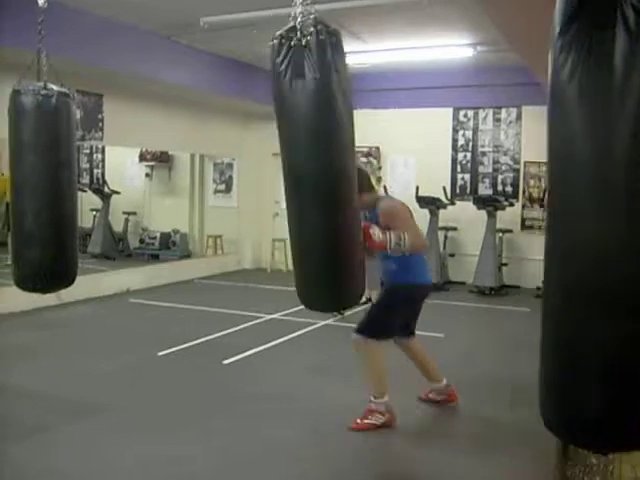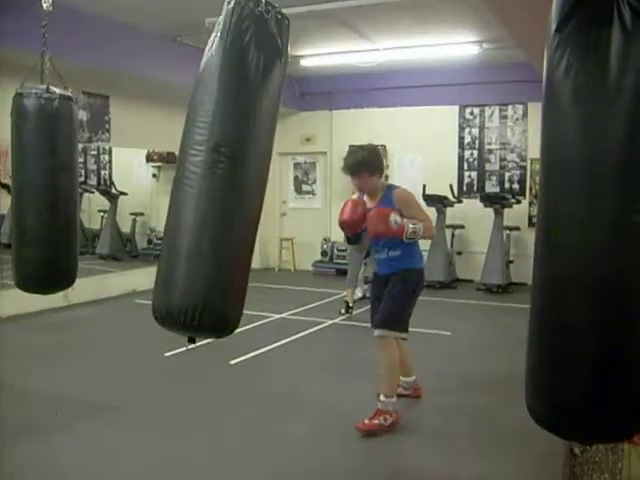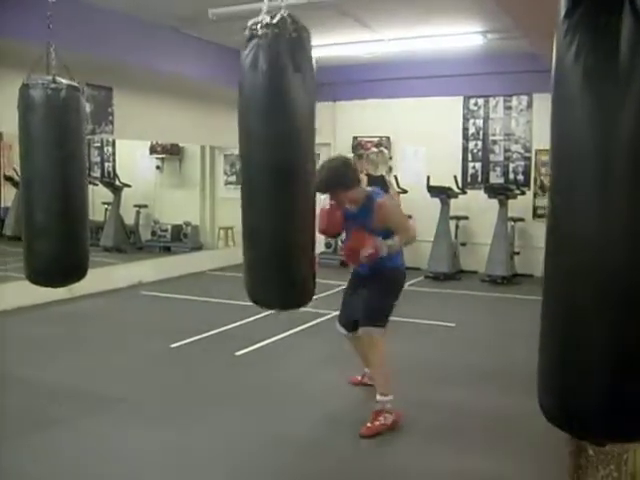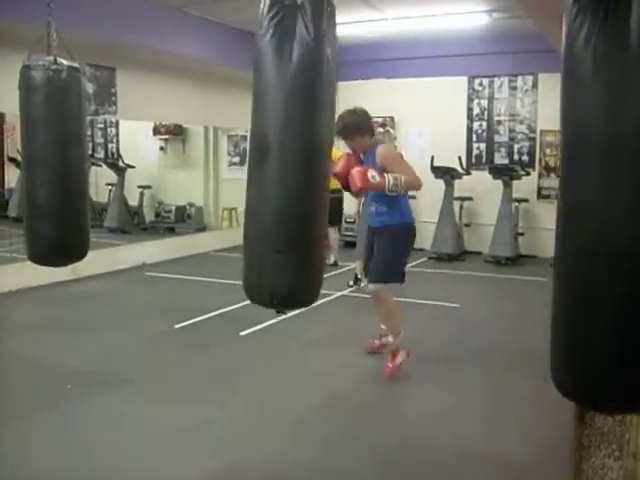
dt=1s
person 1, frame 1
left shoulder: (388, 208)
right shoulder: (371, 211)
left elbow: (419, 242)
right elbow: (372, 248)
left wrist: (382, 240)
right wrist: (363, 240)
left hip: (408, 284)
right hip: (400, 283)
left knee: (364, 340)
right knee: (404, 338)
left ankle: (380, 409)
right ankle: (442, 388)
person 1, frame 2
left shoulder: (400, 197)
right shoulder: (357, 201)
left elbow: (429, 230)
left wrist: (398, 226)
right wrist: (348, 227)
left hip: (407, 273)
right hip: (381, 272)
left knee: (385, 334)
right knee: (390, 334)
left ankle: (387, 411)
right ankle: (408, 383)
person 1, frame 3
left shoulder: (381, 203)
right shoulder: (341, 202)
left elbow: (410, 235)
left wrist: (380, 248)
left hip: (388, 272)
right hip: (362, 271)
left knee: (371, 331)
right knee: (348, 326)
left ankle: (386, 409)
right ankle: (373, 373)
person 1, frame 4
left shoulder: (384, 152)
right shoulder: (362, 156)
left elbow: (415, 182)
left wrist: (381, 181)
right wrist: (347, 180)
left hip: (397, 228)
right hip: (376, 227)
left knee: (380, 288)
right knee: (375, 285)
left ankle: (397, 346)
right ankle: (388, 334)
